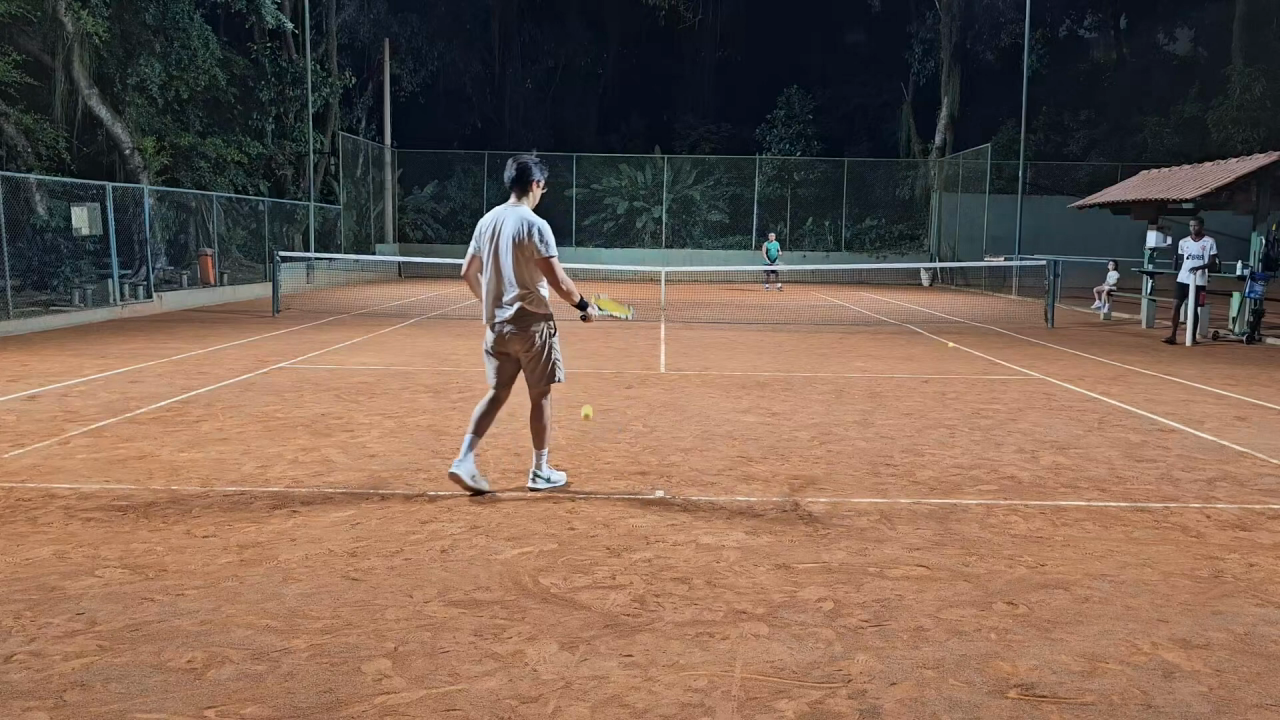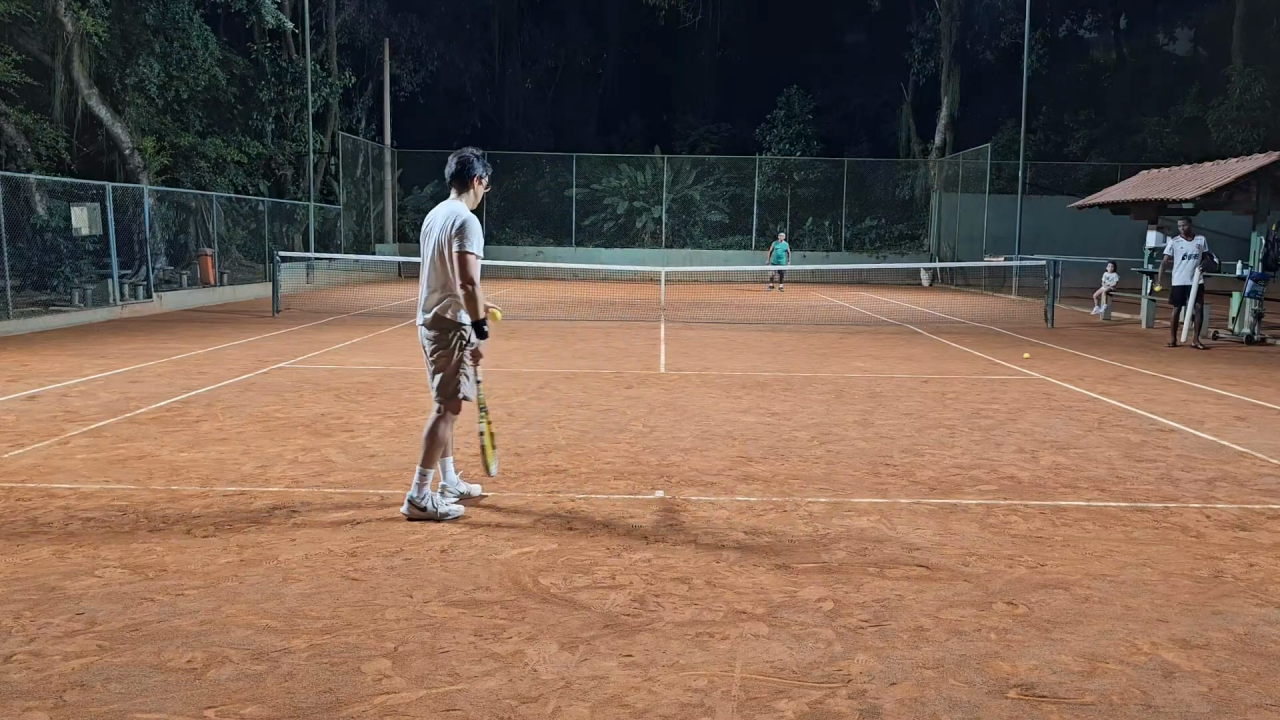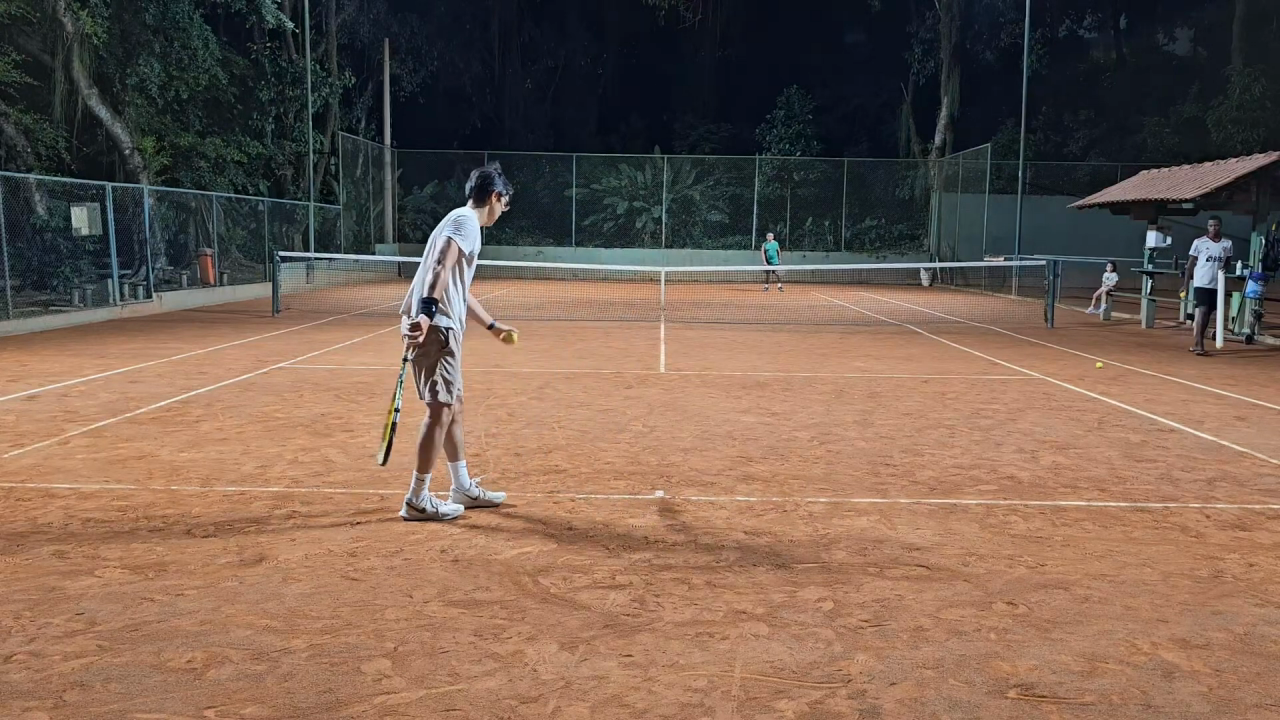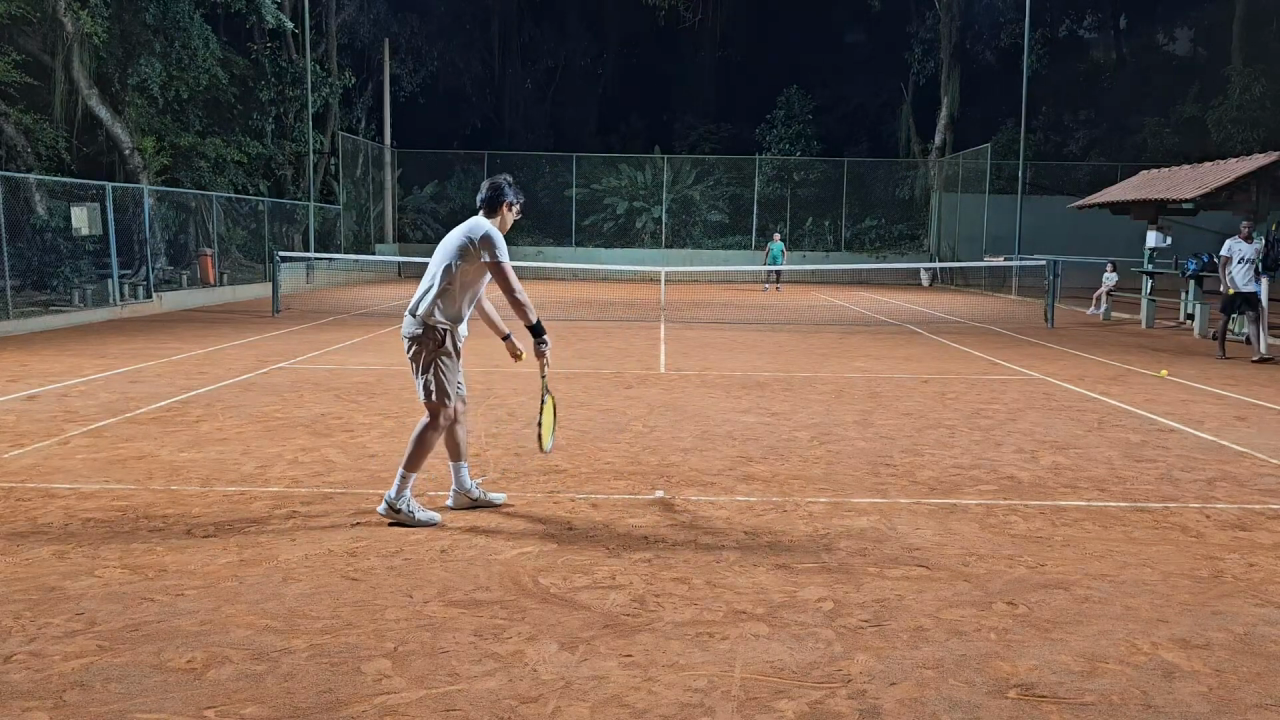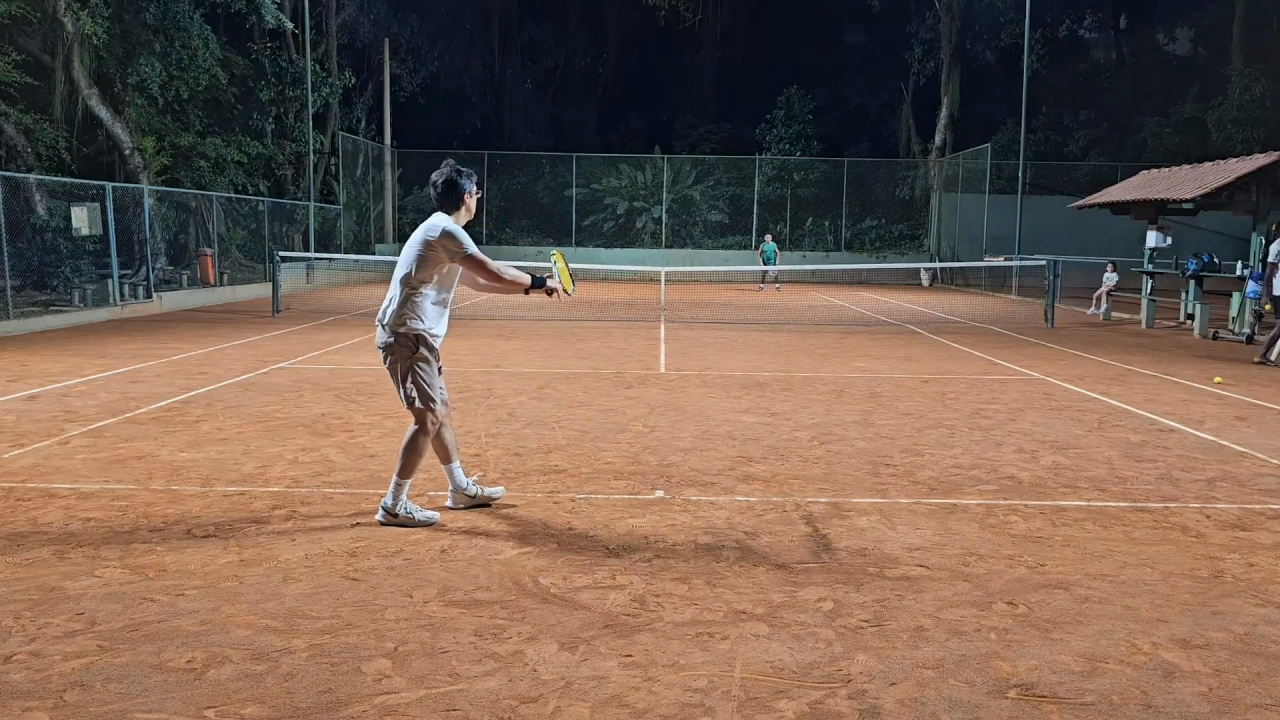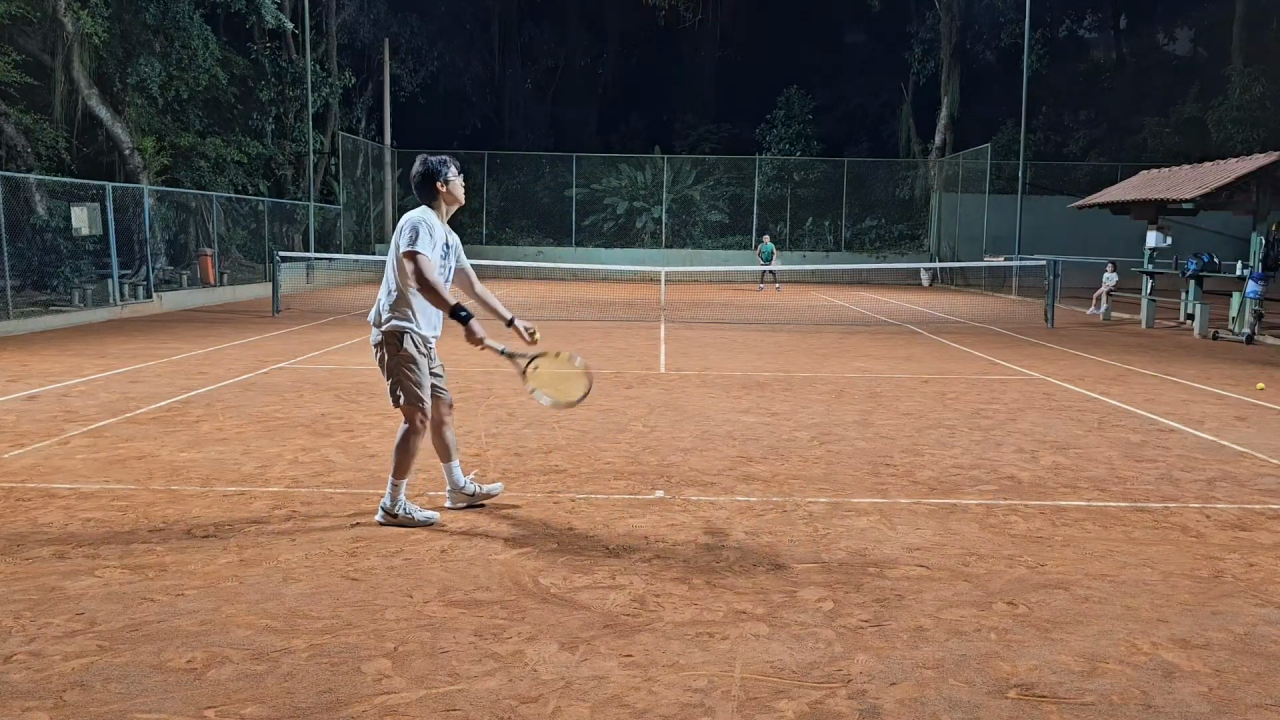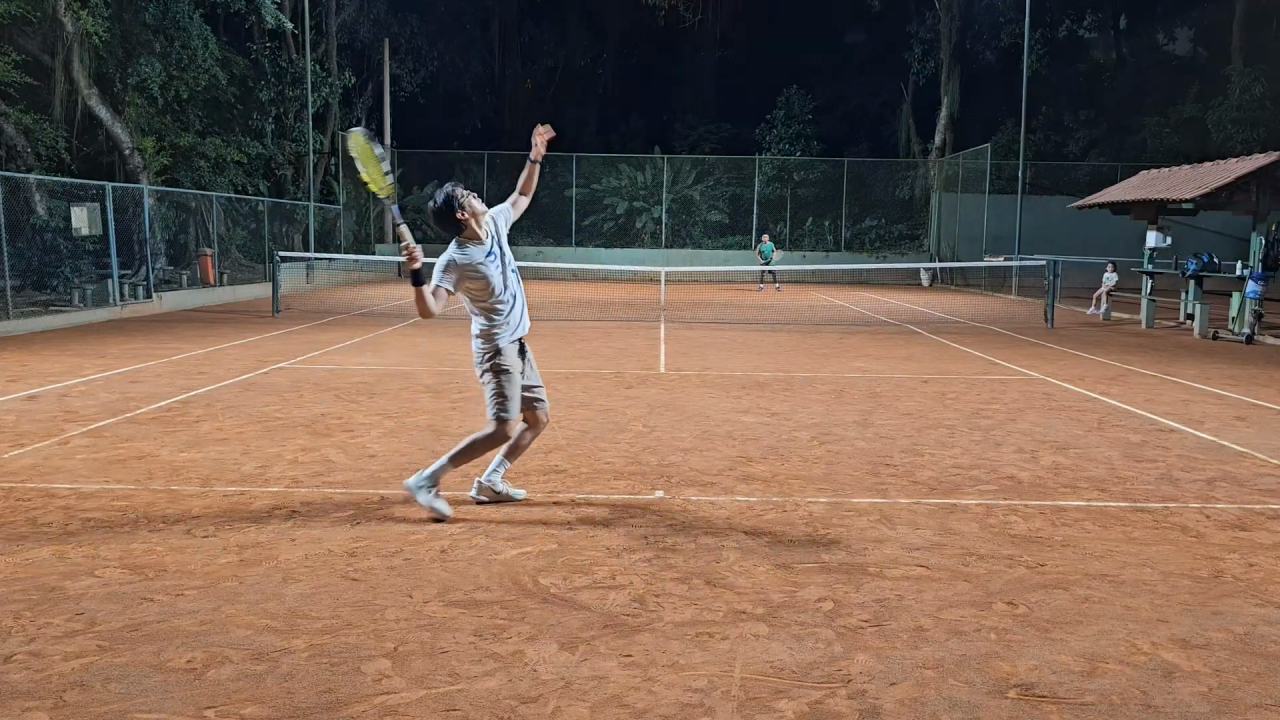
dt=0.7s
person 1, frame 1
left shoulder: (487, 221)
right shoulder: (535, 226)
left elbow: (469, 273)
right elbow: (558, 281)
right wrist: (584, 306)
left hip: (497, 324)
right hip: (531, 323)
left knee: (497, 394)
right knee: (540, 396)
left ankle: (464, 462)
right ankle: (541, 471)
person 1, frame 2
left shoulder: (434, 215)
right shoulder: (465, 220)
right elbow: (468, 282)
left wrist: (480, 307)
right wrist: (480, 330)
left hip: (430, 322)
right hip: (451, 325)
left knee: (445, 405)
right knee: (449, 408)
left ankle: (449, 483)
right ankle: (420, 495)
person 1, frame 3
left shoulder: (461, 223)
right shoulder: (465, 219)
left elbow: (459, 291)
right elbow: (439, 267)
left wrist: (492, 325)
right wrist: (426, 311)
left hip: (440, 326)
right hip: (434, 327)
left knee: (453, 406)
right knee: (440, 411)
left ankle: (463, 488)
right ankle: (417, 500)
person 1, frame 4
left shoulder: (471, 231)
right shoulder: (487, 232)
left elbow: (478, 298)
right elbow: (514, 292)
left wrist: (508, 338)
right wrist: (539, 334)
left hip: (437, 328)
right hip: (433, 328)
left knee: (456, 408)
right knee: (440, 413)
left ankle: (463, 489)
right ankle: (397, 499)
person 1, frame 5
left shoulder: (441, 229)
right shoulder: (445, 230)
left elbow: (478, 281)
right elbow: (494, 272)
left wrist: (529, 287)
right wrist: (541, 282)
left hip: (418, 336)
right hip: (407, 335)
left knee: (440, 411)
right knee: (428, 418)
left ankle: (462, 488)
right ankle: (394, 505)
person 1, frame 6
left shoulder: (449, 237)
right shoulder: (417, 223)
left elbow: (475, 287)
right elbow: (422, 280)
left wrist: (512, 321)
right wrist: (465, 319)
left hip: (422, 337)
right hip: (400, 333)
left knee: (442, 410)
right knee: (418, 416)
left ankle: (459, 487)
right ankle: (393, 505)
person 1, frame 7
left shoulder: (492, 222)
right shoulder: (453, 260)
left elbow: (522, 197)
right elbow: (428, 309)
left wrist: (535, 156)
right wrist: (415, 269)
left hip: (517, 345)
right hip: (496, 349)
left knee: (539, 418)
right knee: (501, 430)
left ankle: (490, 481)
right ankle: (425, 481)
